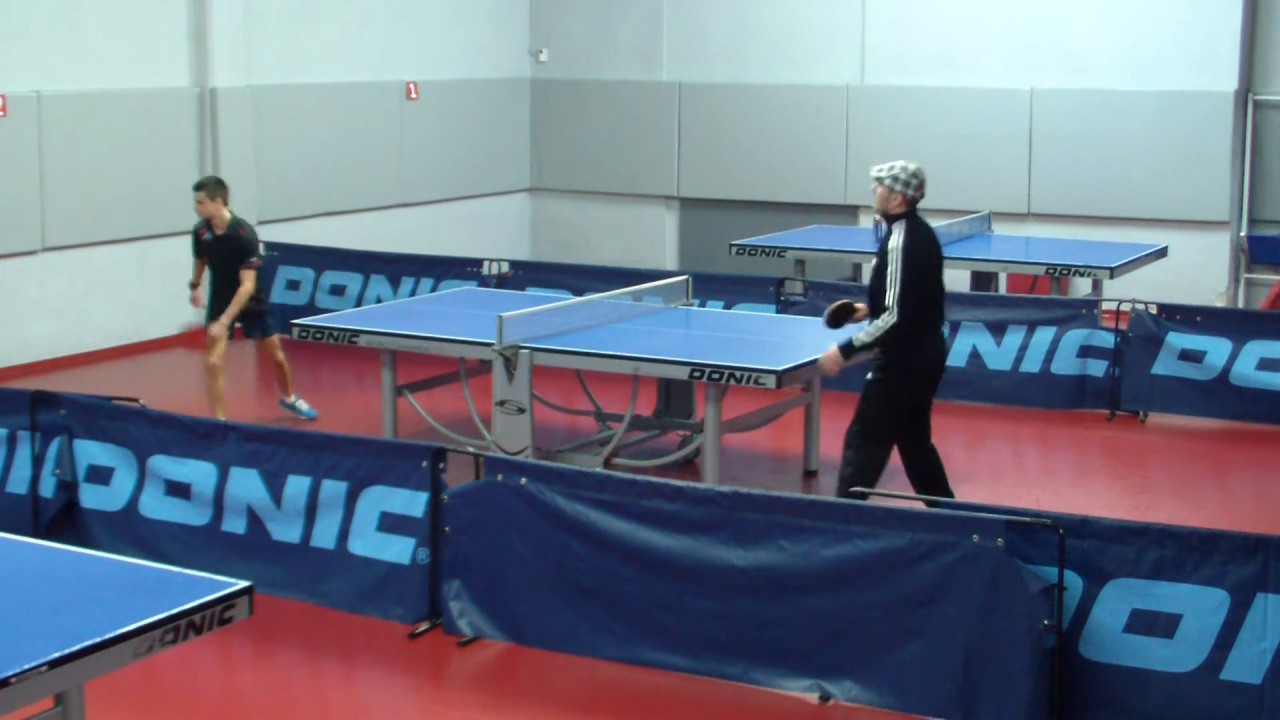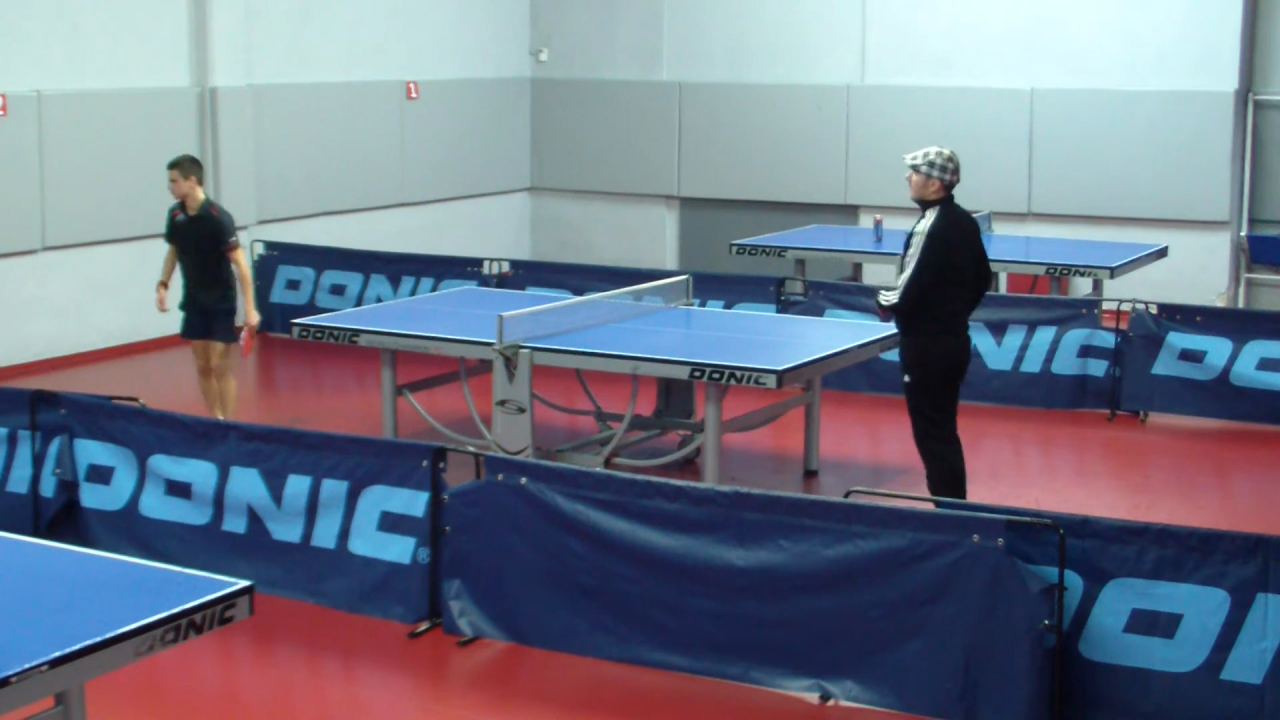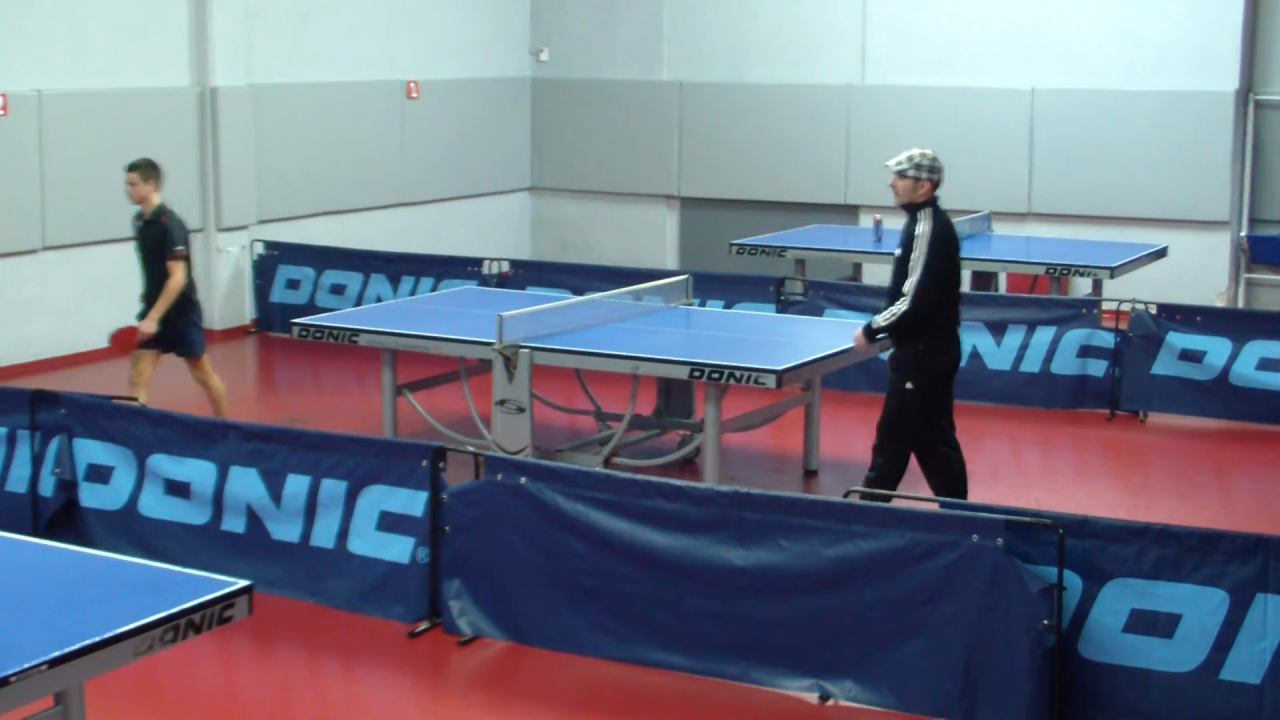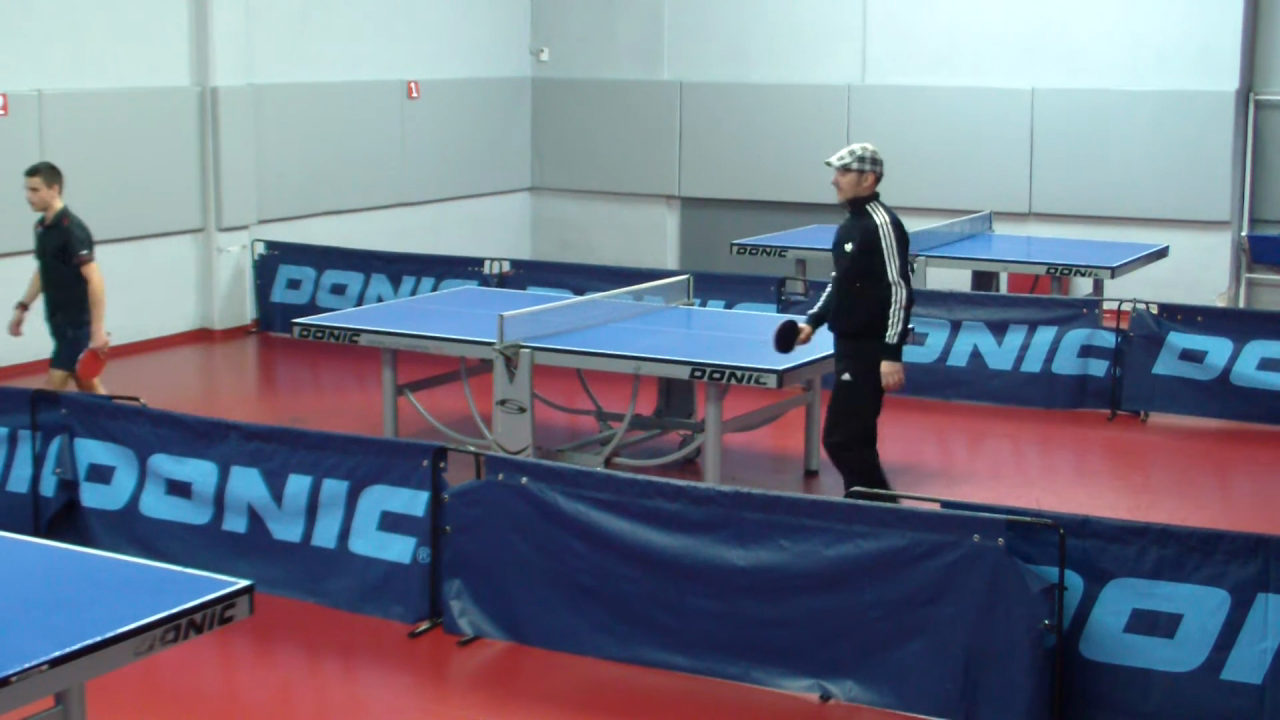
dt=0.5s
person 1, frame 1
left shoulder: (900, 242)
right shoulder: (920, 232)
left elbow: (894, 317)
left wrist: (845, 349)
right wrist: (869, 307)
left hip: (903, 357)
right hip: (928, 350)
left knee: (862, 442)
right knee: (914, 438)
person 1, frame 2
left shoulder: (930, 228)
right shoulder: (965, 222)
left elbow: (904, 296)
right elbow: (982, 279)
left wrist: (880, 299)
left hip: (928, 347)
right hip: (954, 341)
left knee: (934, 436)
right knee: (940, 431)
person 1, frame 3
left shoulder: (927, 231)
right shoulder: (928, 223)
left elbow: (913, 303)
left wrist: (870, 330)
left hip: (925, 354)
right hip: (921, 350)
left knee: (934, 441)
right knee: (891, 436)
person 1, frame 4
left shoulder: (881, 224)
right shoulder: (852, 223)
left elbow: (898, 291)
left wrist: (891, 354)
right wrist: (813, 320)
left hip: (868, 351)
right hip: (850, 346)
left knee: (842, 438)
right knee: (856, 438)
person 2, frame 1
left shoulder: (245, 235)
right shoulder: (200, 231)
left elbow: (247, 286)
left wrist: (223, 322)
right wrist: (194, 286)
left hip: (251, 303)
right hip: (219, 300)
left knee: (276, 357)
right knee: (213, 363)
left ankle: (289, 399)
right ankle: (219, 421)
person 2, frame 2
left shoulder: (218, 218)
right shoulder: (175, 214)
left elbow: (240, 263)
left wrist: (250, 309)
right wrist: (163, 283)
left hip: (221, 303)
right hip: (194, 302)
left knee: (219, 367)
right knee: (203, 367)
right ankle: (217, 422)
person 2, frame 3
left shoulder: (170, 225)
right shoulder: (140, 221)
left elbow: (178, 277)
left wrist: (153, 318)
left hip: (181, 312)
right hip: (153, 311)
left knee: (203, 373)
right knee: (137, 375)
person 2, frame 4
left shoulder: (72, 230)
right shoulder: (41, 226)
left elbow: (94, 280)
left wrist: (98, 329)
right wrist: (22, 306)
left hip: (76, 325)
right hip: (61, 322)
left knee: (53, 387)
right knee: (89, 387)
